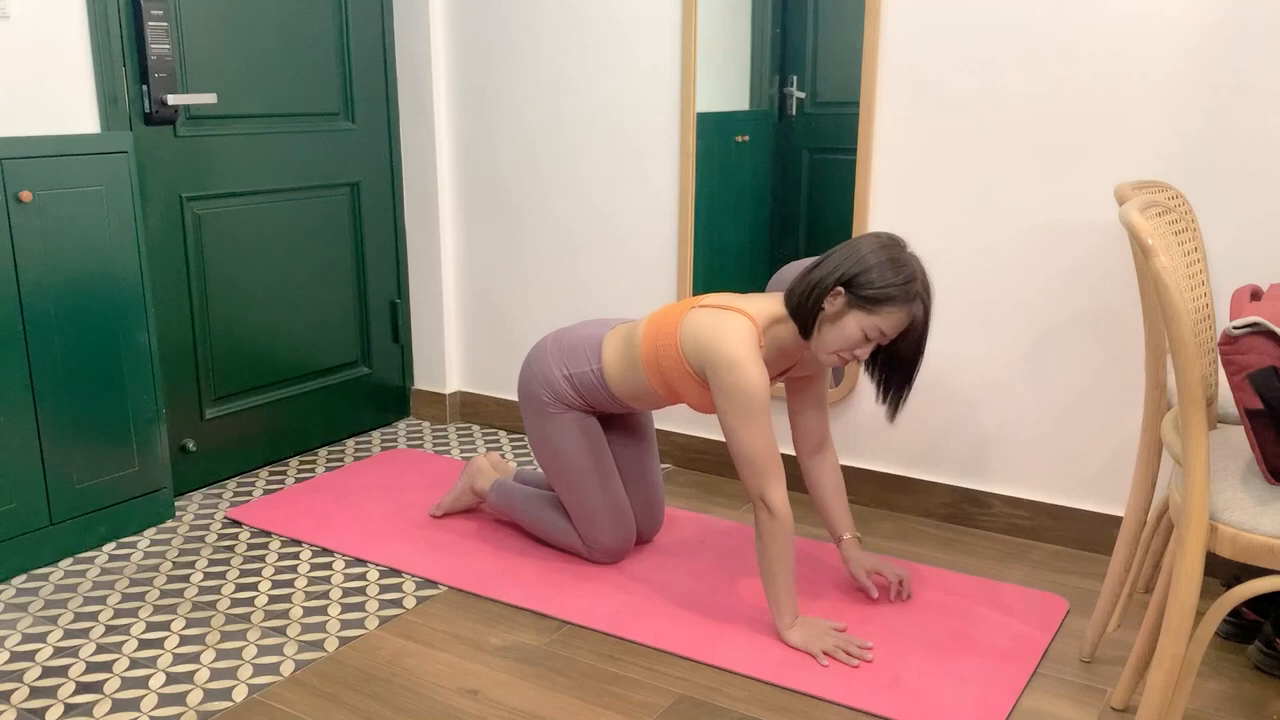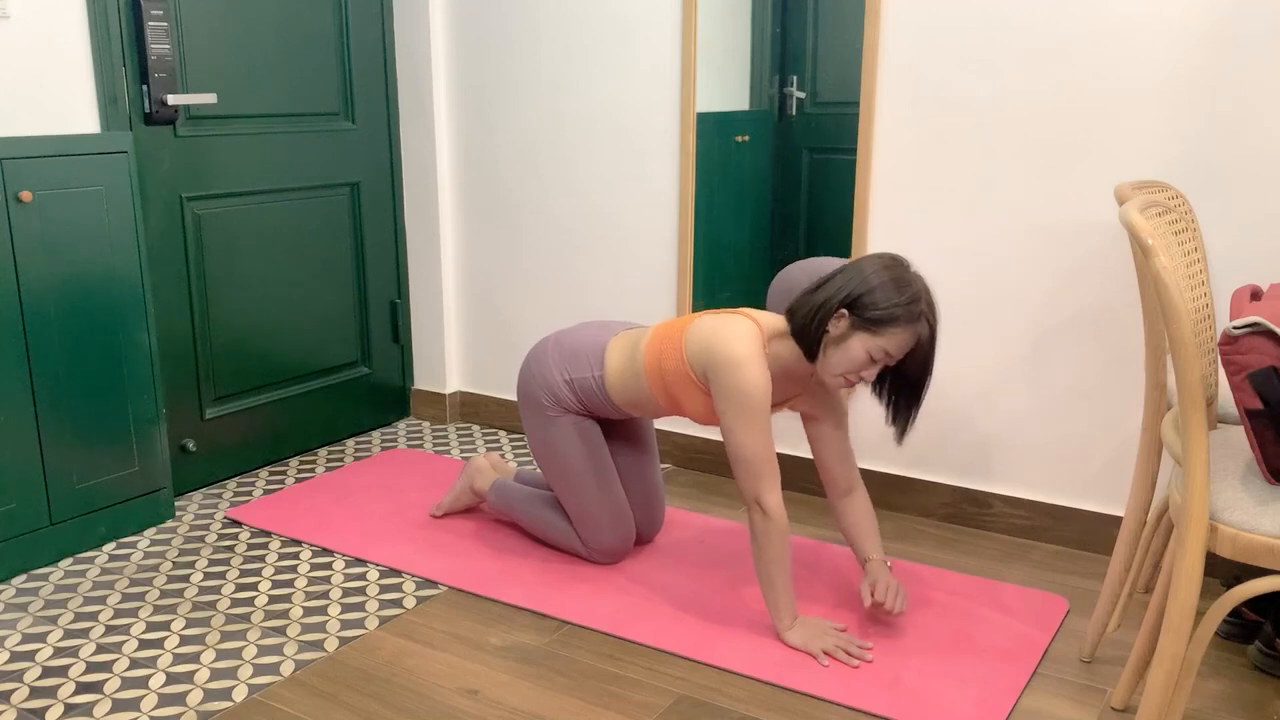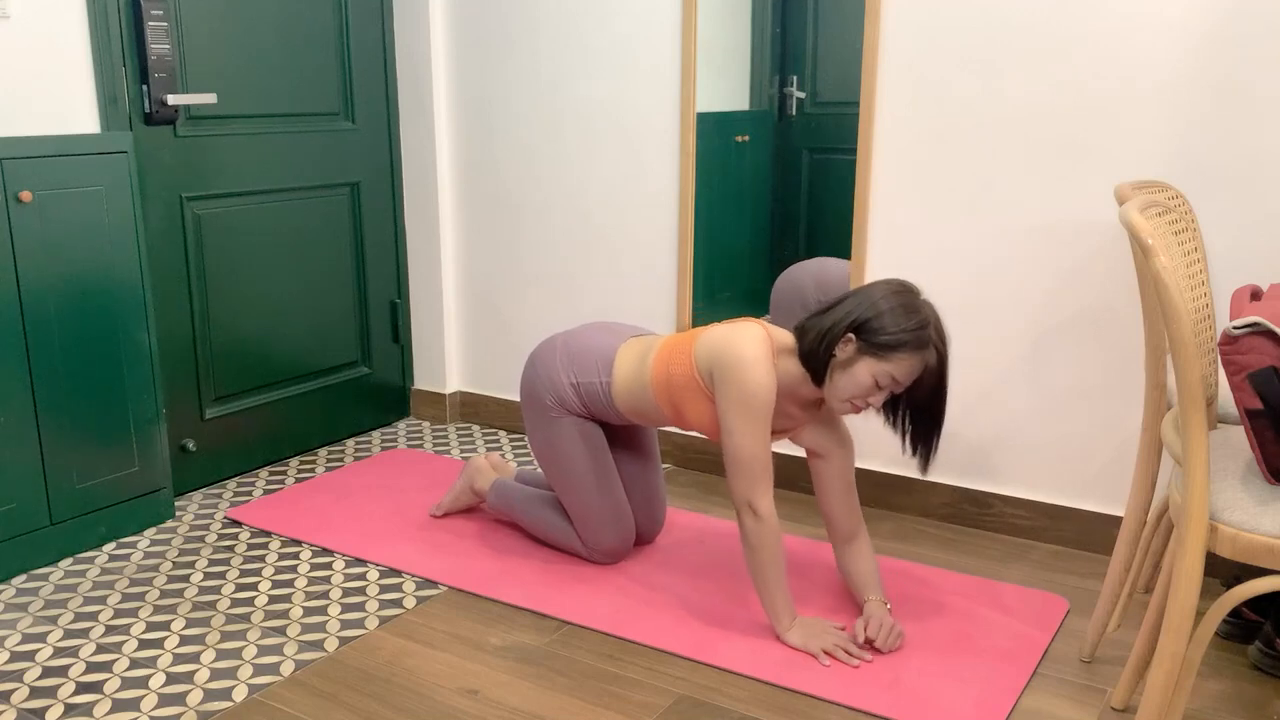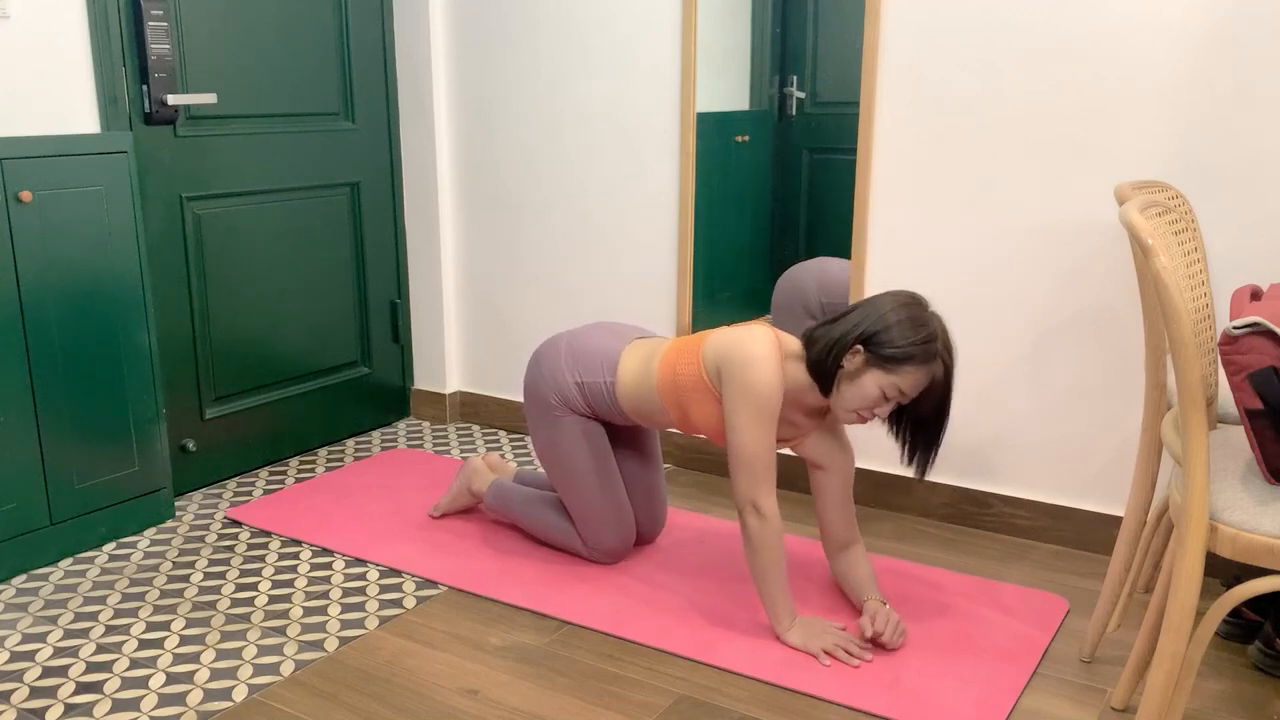
dt=0.5s
person 1, frame 1
left shoulder: (810, 340)
right shoulder: (735, 346)
left elbow: (816, 450)
right elbow: (769, 499)
left wrist: (850, 546)
right wrist: (789, 623)
left hip: (612, 382)
right hip: (559, 381)
left knee: (645, 528)
right knee: (608, 543)
left ankle: (508, 474)
right ankle: (486, 483)
person 1, frame 2
left shoulder: (817, 387)
right shoulder: (742, 355)
left elbow: (846, 490)
right elbow: (764, 503)
left wrist: (876, 564)
right wrist: (788, 624)
left hip: (611, 374)
right hip: (558, 382)
left knee: (645, 529)
right knee: (608, 544)
left ankle: (507, 474)
right ankle: (486, 483)
person 1, frame 3
left shoulder: (821, 425)
right shoulder: (749, 361)
left elbow: (849, 536)
right elbow: (755, 508)
left wrist: (874, 603)
right wrist: (788, 624)
left hip: (614, 369)
right hip: (561, 382)
left knee: (645, 530)
right knee: (607, 543)
left ankle: (507, 473)
right ankle: (485, 483)
person 1, frame 4
left shoulder: (825, 437)
right shoulder: (758, 363)
left elbow: (843, 545)
right elbow: (756, 508)
left wrist: (872, 602)
right wrist: (788, 624)
left hip: (617, 369)
right hip: (564, 378)
left knee: (646, 529)
right knee: (608, 543)
left ankle: (503, 472)
right ankle: (483, 484)
